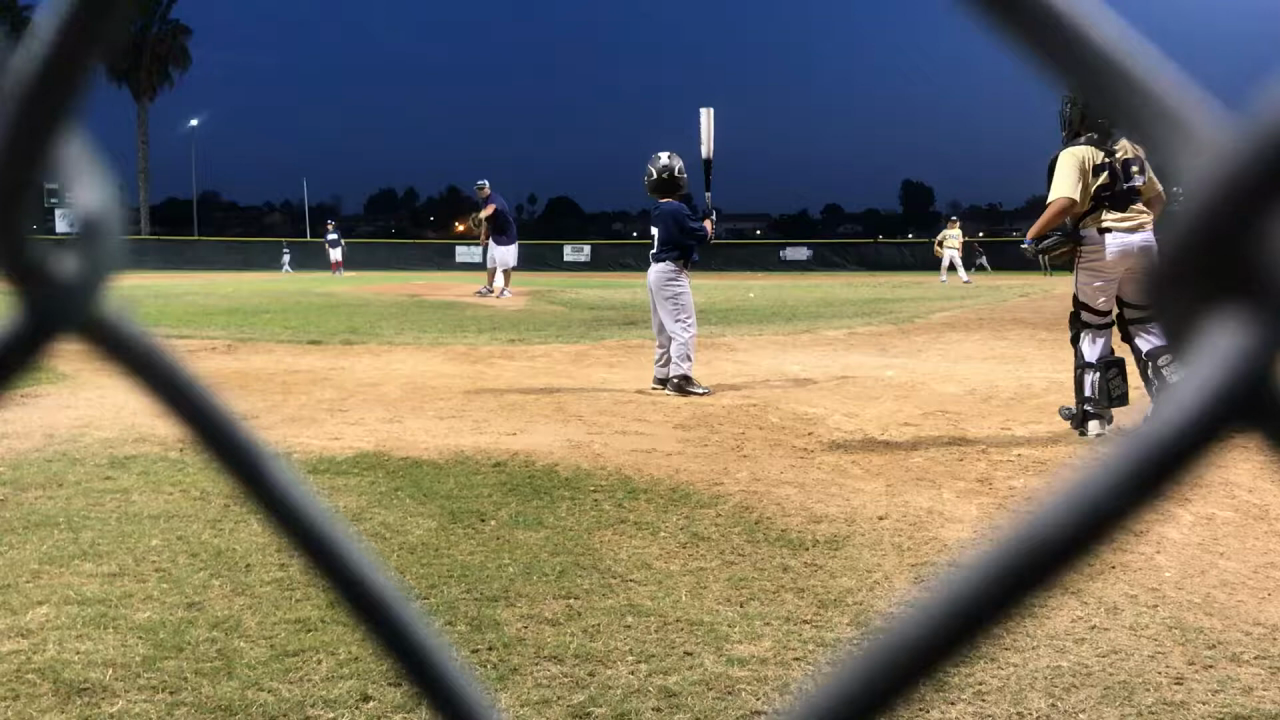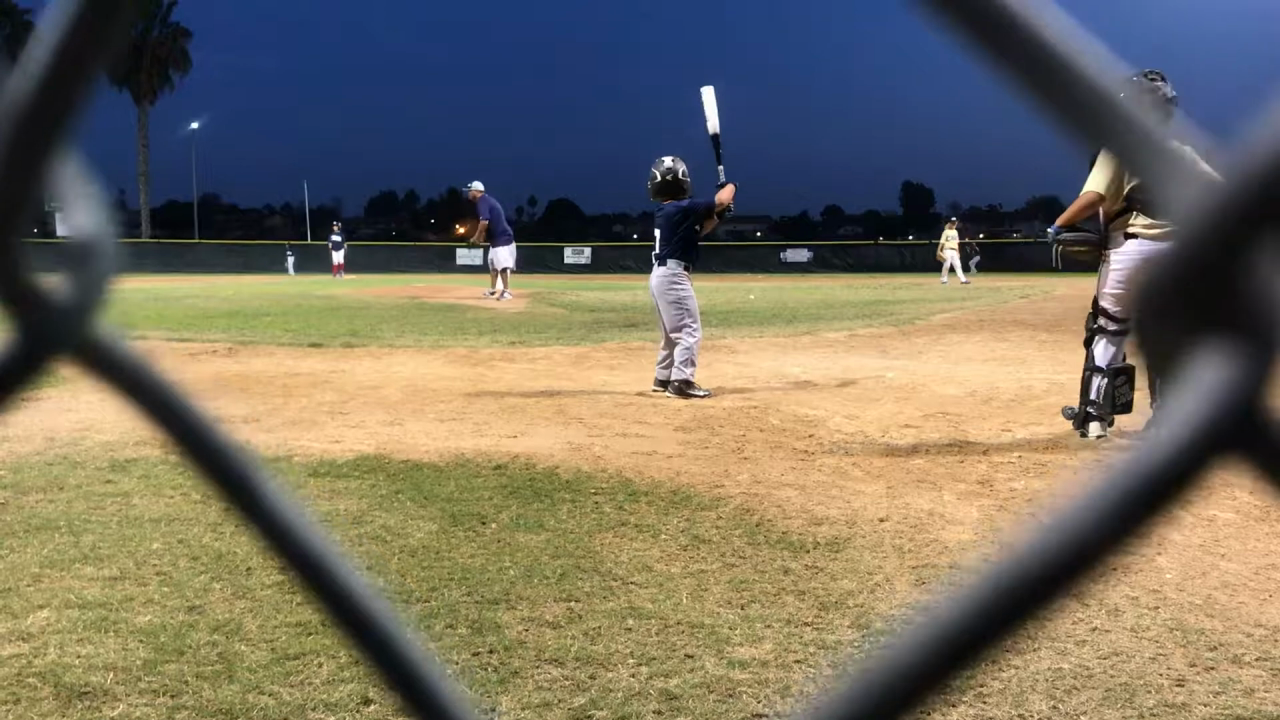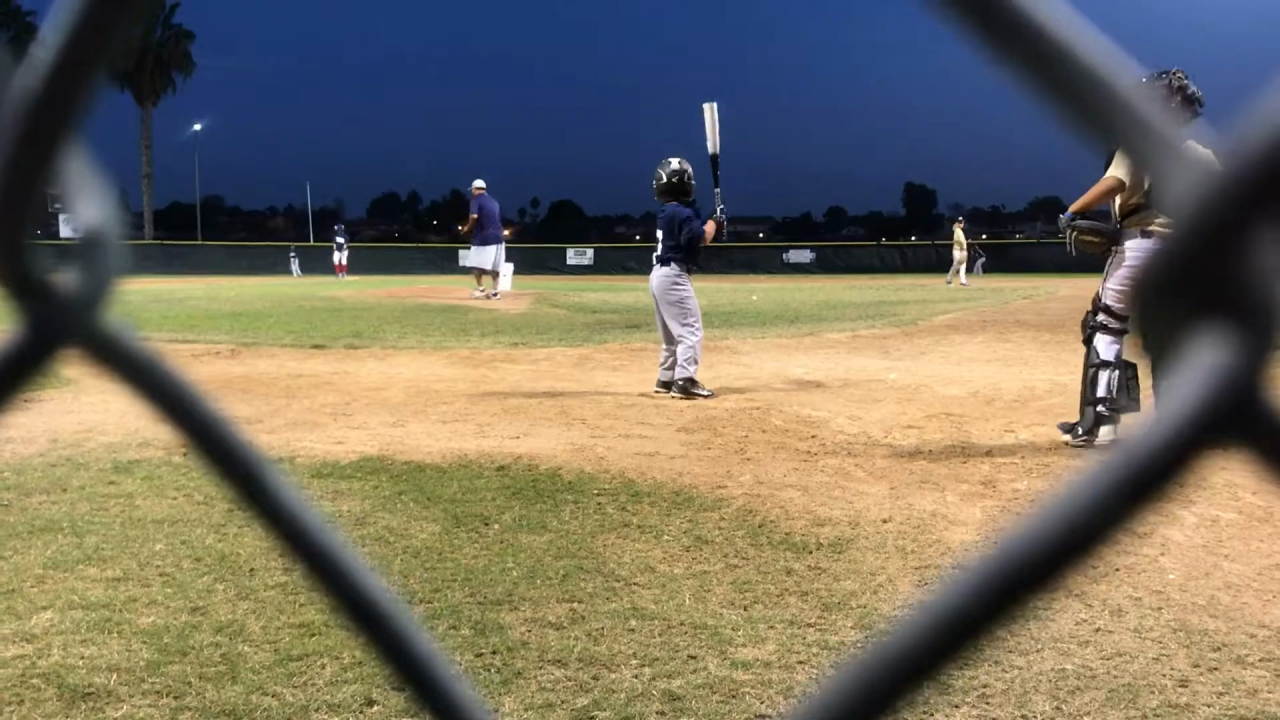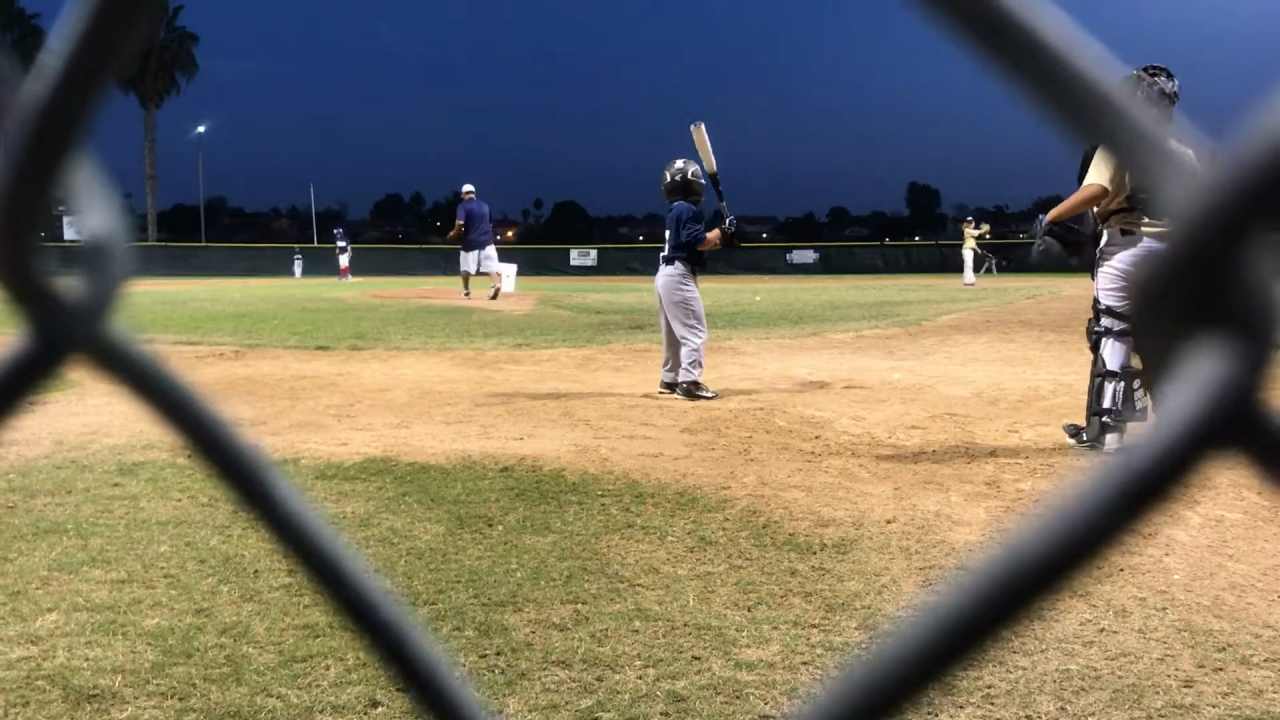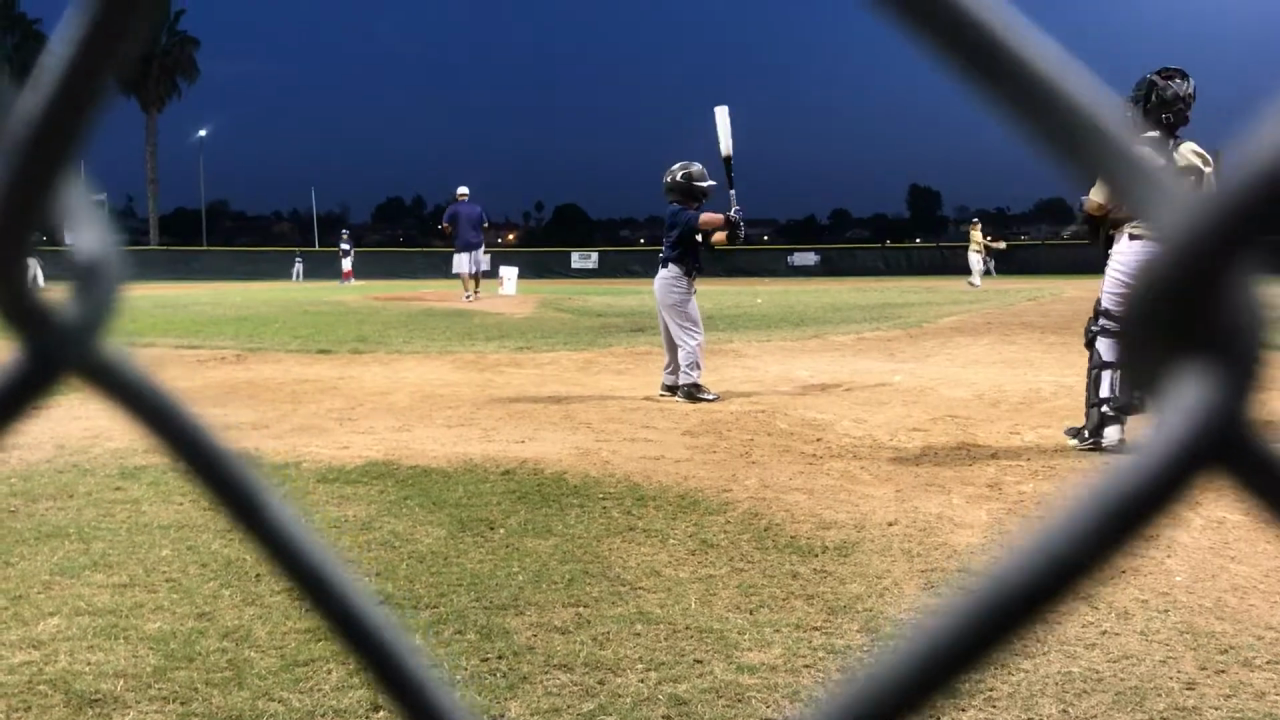
dt=0.4s
person 1, frame 1
left shoulder: (1075, 153)
right shoulder: (1132, 148)
left elbow: (1063, 203)
right elbow: (1156, 199)
left wrist: (1033, 235)
left hip: (1102, 244)
right hip: (1143, 240)
left knee: (1092, 326)
right knee: (1145, 321)
left ankle: (1093, 414)
person 1, frame 2
left shoulder: (1118, 149)
right shoulder: (1181, 151)
left elbow: (1093, 197)
left wrist: (1058, 225)
left hip: (1128, 247)
right hip: (1172, 247)
left knee: (1107, 329)
left ankle: (1094, 416)
person 1, frame 3
right shoulder: (1201, 154)
left elbow: (1112, 183)
left wrist: (1072, 211)
left hip: (1139, 243)
left knee: (1106, 329)
left ankle: (1098, 421)
person 1, frame 4
right shoulder: (1181, 152)
left elbow: (1095, 191)
left wrist: (1050, 218)
left hip: (1126, 245)
right hip: (1169, 247)
left knee: (1112, 334)
left ankle: (1106, 428)
person 1, frame 5
right shoulder: (1197, 156)
left elbow: (1096, 207)
left wrist: (1088, 204)
left hip: (1133, 248)
left knee: (1106, 333)
left ankle: (1105, 423)
person 2, frame 1
left shoulder: (658, 209)
right shoulder: (677, 210)
right elbow: (703, 235)
left wrist: (701, 223)
right wrist: (709, 221)
left hip: (658, 271)
right hip: (671, 273)
left knee: (665, 328)
right knee: (684, 326)
left ankle: (662, 375)
right ankle: (679, 379)
person 2, frame 2
left shoulder: (665, 211)
right shoulder: (682, 209)
left elbow: (697, 231)
right elbow: (720, 202)
left wrist: (716, 216)
right wrist: (730, 186)
left hip: (661, 274)
right hip: (673, 276)
left knee: (673, 331)
right knee: (689, 330)
left ankle: (664, 378)
right ankle: (681, 382)
person 2, frame 3
left shoulder: (666, 212)
right shoulder: (681, 212)
left elbow: (688, 240)
right elbow: (701, 239)
left wrist: (711, 228)
right wrist: (714, 222)
left hip: (660, 275)
right hip: (673, 277)
left knee: (671, 332)
right knee: (690, 330)
left ankle: (666, 379)
right ankle: (684, 381)
person 2, frame 4
left shoulder: (677, 211)
right shoulder: (687, 210)
left elbow: (697, 243)
right elbow: (700, 242)
left wrist: (723, 240)
right wrist: (722, 230)
left hip: (668, 275)
right hip: (679, 277)
left knee: (675, 333)
right knee: (694, 332)
left ankle: (670, 380)
right ankle: (688, 383)
person 2, frame 5
left shoulder: (686, 214)
right shoulder: (677, 213)
left elbow: (710, 237)
right elbow: (704, 221)
left wrist: (730, 235)
right wrist: (727, 218)
left hip: (673, 281)
right hip: (675, 281)
left knee: (675, 335)
right knee: (691, 334)
left ankle: (671, 382)
right ankle: (689, 386)
